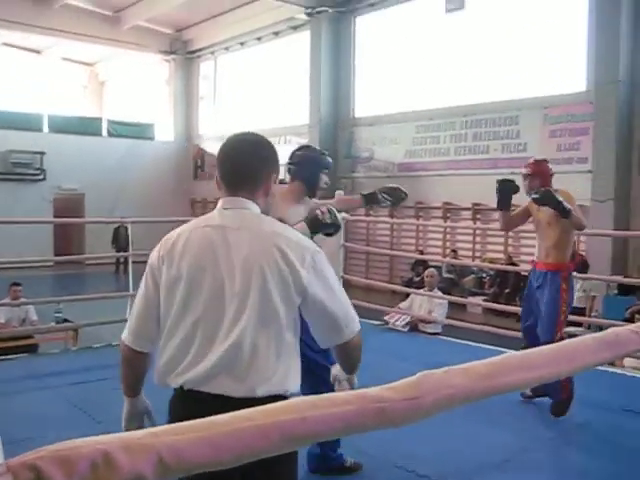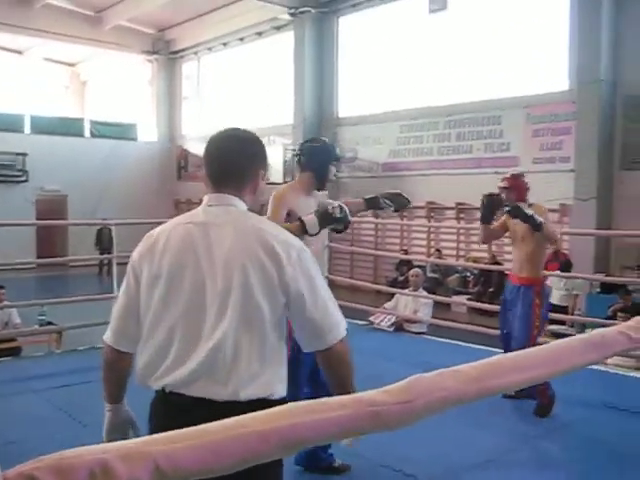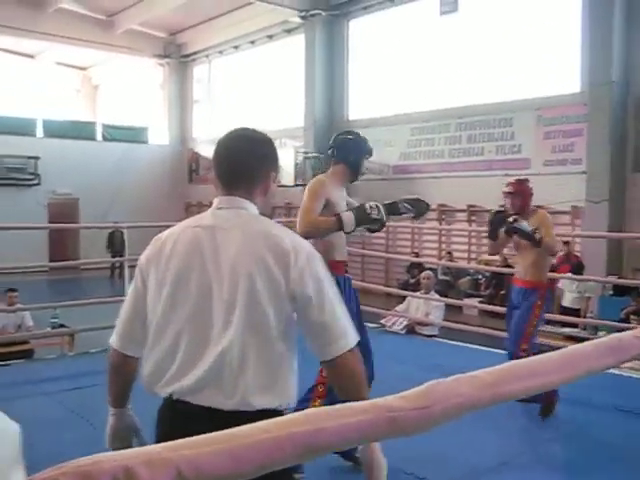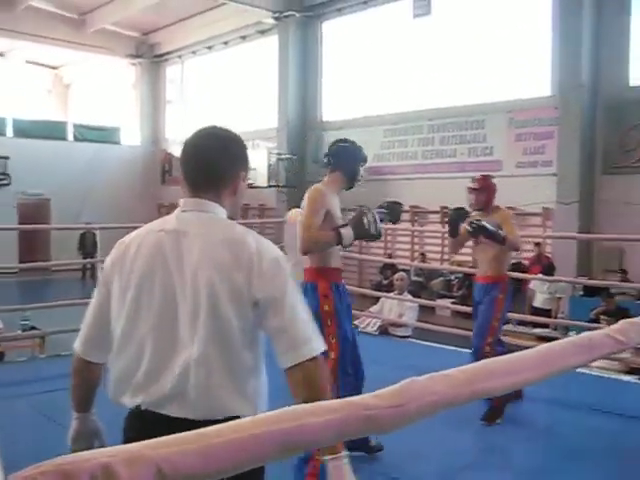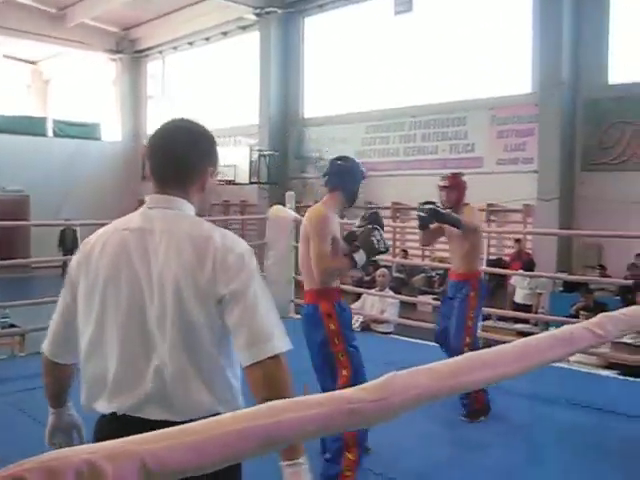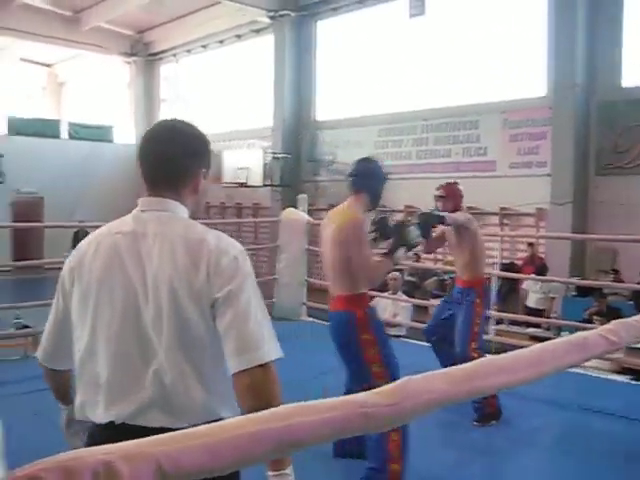
dt=0.1s
person 1, frame 1
left shoulder: (173, 245)
right shoulder: (295, 248)
left elbow: (136, 344)
right elbow: (344, 337)
left wrist: (132, 399)
right wrist: (348, 373)
left hip: (191, 412)
person 1, frame 2
left shoulder: (156, 242)
right shoulder: (281, 246)
left elbow: (118, 344)
right elbow: (330, 343)
left wrist: (114, 406)
right wrist: (346, 400)
left hip: (173, 414)
person 1, frame 3
left shoulder: (163, 246)
right shoulder: (292, 251)
left elbow: (124, 349)
right elbow: (340, 354)
left wrist: (118, 413)
left hip: (179, 424)
person 1, frame 4
left shoulder: (128, 249)
right shoulder: (257, 255)
left elbow: (89, 354)
right elbow: (305, 362)
left wrist: (82, 416)
left hip: (147, 431)
person 1, frame 5
left shoulder: (95, 247)
right shoulder: (225, 251)
left elbow: (57, 353)
right elbow: (265, 363)
left wrist: (58, 411)
left hip: (117, 435)
person 1, frame 6
left shoulder: (87, 251)
right shoulder: (218, 253)
left elbow: (53, 359)
right elbow: (253, 369)
left wrist: (72, 405)
left hip: (113, 443)
person 2, frame 1
left shoulder: (310, 204)
right shoulder: (277, 203)
left elbow: (338, 203)
left wrist: (373, 198)
right wrist: (304, 229)
left knee: (321, 375)
left ankle: (325, 457)
person 2, frame 2
left shoulder: (316, 197)
right shoulder: (283, 195)
left elbow: (340, 207)
left wrist: (377, 201)
right wrist: (311, 223)
left knee: (323, 373)
right knee: (295, 377)
left ankle: (316, 455)
person 2, frame 3
left shoulder: (338, 190)
right shoulder: (321, 185)
right elbow: (304, 230)
right wrist: (351, 221)
left hip: (340, 280)
left knee: (359, 364)
person 2, frame 4
left shoulder: (331, 196)
right shoulder: (320, 194)
right elbow: (305, 243)
left wrist: (354, 223)
right wrist: (349, 231)
left hip: (333, 288)
right hip: (321, 288)
left knee: (352, 369)
right knee: (335, 377)
left ankle: (351, 436)
person 2, frame 5
left shoulder: (324, 215)
right shoulder: (321, 217)
right elbow: (319, 270)
left wrist: (356, 239)
right wrist: (361, 253)
left hip: (327, 307)
right hip: (324, 311)
left knee: (344, 384)
right knee: (348, 393)
left ankle: (335, 446)
person 2, frame 6
left shoulder: (333, 216)
right shoulder: (355, 220)
right elbow: (372, 275)
left wrist: (385, 251)
right wrist: (395, 249)
left hip: (338, 312)
right hip: (354, 315)
left knee: (362, 383)
left ankle: (348, 443)
person 3, frame 1
left shoulder: (562, 197)
right shoulder: (532, 203)
left elbow: (580, 226)
right elbow: (506, 226)
left wrist: (560, 207)
right wrist: (503, 200)
left hip: (557, 276)
right hip: (537, 273)
left knee: (549, 336)
right knee: (530, 333)
left ankle: (563, 391)
right ankle: (542, 384)
person 3, frame 2
left shoulder: (536, 211)
right shoulder: (510, 216)
left elbow: (553, 240)
right elbow: (486, 238)
left wrist: (532, 220)
right wrist: (486, 214)
left hip: (530, 288)
right hip: (512, 285)
left knee: (523, 347)
right knee: (509, 342)
left ankle: (544, 395)
right ankle: (525, 387)
person 3, frame 3
left shoulder: (540, 218)
right shoulder: (510, 220)
left elbow: (552, 250)
right elbow: (494, 250)
left wrist: (528, 234)
right wrist: (494, 230)
left hip: (535, 292)
right hip: (517, 289)
left knee: (518, 348)
right knee: (523, 346)
left ankle: (545, 394)
right ankle: (542, 391)
person 3, frame 4
left shoulder: (502, 215)
right shoulder: (472, 217)
left elbow: (516, 245)
right elbow: (454, 248)
left wrist: (493, 233)
right wrist: (454, 227)
left hip: (497, 287)
right hip: (480, 285)
left knee: (483, 345)
right knee: (490, 342)
left ankle: (498, 399)
right ankle: (508, 389)
person 3, frame 5
left shoulder: (468, 212)
right shoulder: (444, 216)
left elbow: (474, 228)
right elbow: (426, 240)
left wrist: (442, 214)
right wrist: (425, 220)
left hip: (469, 285)
right hip: (453, 283)
left knee: (461, 343)
right knee: (444, 335)
left ankle: (478, 402)
person 3, frame 6
left shoulder: (465, 220)
right shoulder: (446, 226)
left elbow: (458, 223)
right elbow: (428, 249)
left wrist: (436, 217)
right wrist: (425, 230)
left hip: (474, 292)
right hip: (458, 289)
left knee: (467, 349)
right knee: (434, 332)
left ankle: (489, 407)
